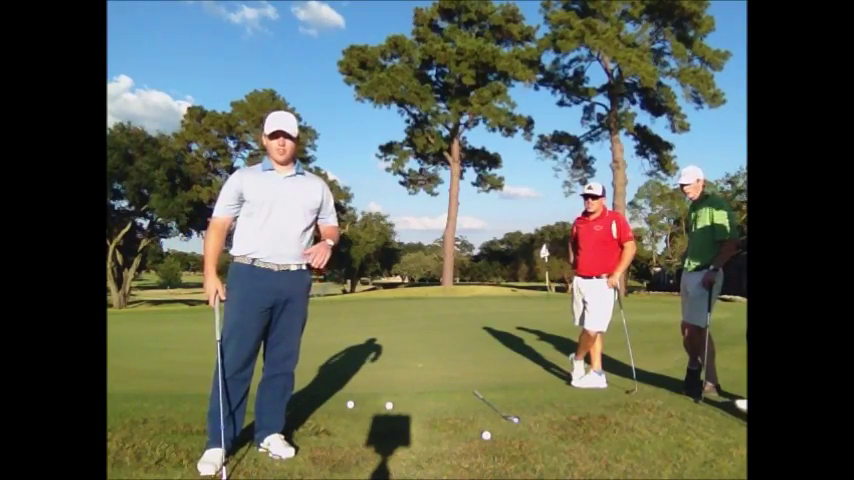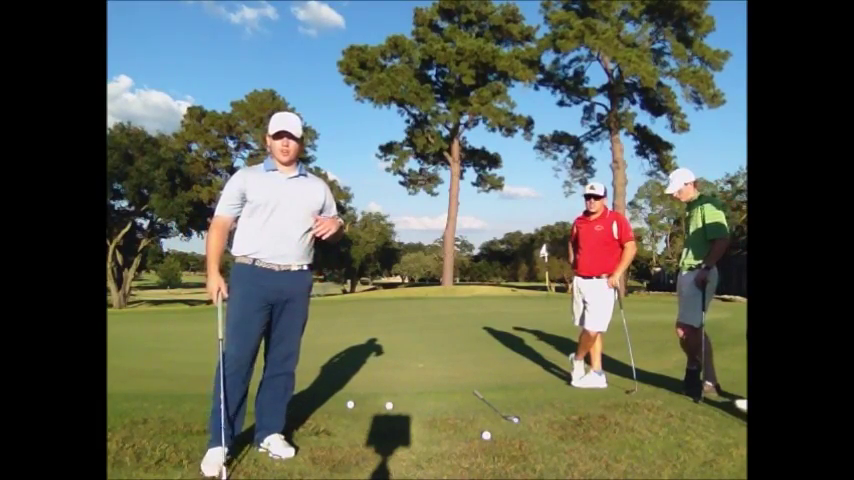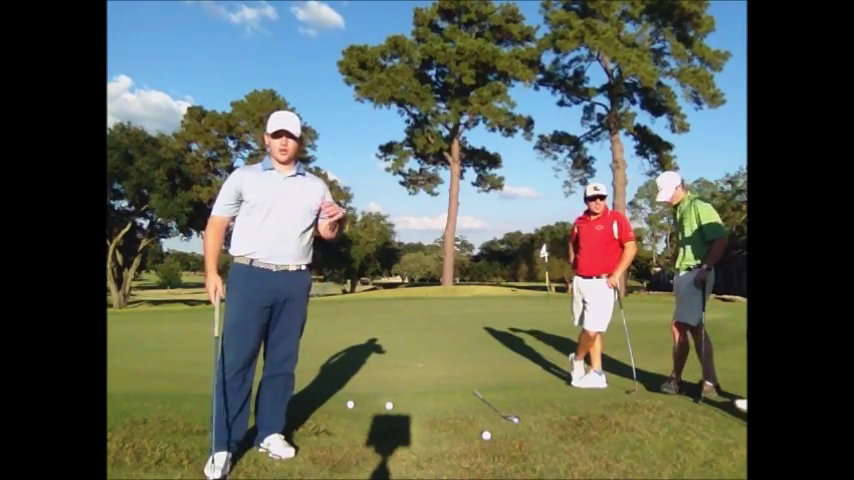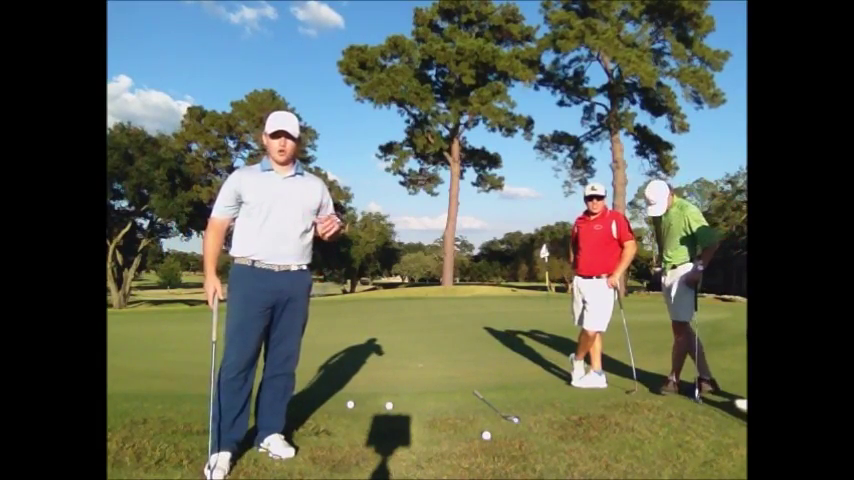
dt=0.5s
person 1, frame 1
left shoulder: (316, 185)
right shoulder: (243, 179)
left elbow: (331, 227)
right elbow: (218, 226)
left wrist: (327, 243)
right wrist: (210, 273)
left hip: (295, 281)
right hip: (250, 275)
left knee: (282, 361)
right knee: (235, 360)
left ankle: (270, 432)
right ankle: (217, 443)
person 1, frame 2
left shoulder: (318, 187)
right shoulder: (245, 178)
left elbow: (329, 231)
right elbow: (220, 225)
left wrist: (335, 226)
right wrist: (213, 271)
left hip: (296, 281)
right hip: (252, 276)
left knee: (283, 361)
right knee: (237, 358)
left ankle: (270, 433)
right ankle: (219, 442)
person 1, frame 3
left shoulder: (316, 186)
right shoulder: (243, 177)
left elbow: (327, 232)
right elbow: (217, 224)
left wrist: (337, 218)
right wrist: (211, 271)
left hip: (294, 281)
right hip: (249, 276)
left knee: (282, 361)
right knee: (236, 360)
left ankle: (270, 432)
right ankle: (223, 445)
person 1, frame 4
left shoulder: (315, 186)
right shoulder: (242, 179)
left elbow: (326, 229)
right elbow: (216, 226)
left wrist: (334, 227)
right wrist: (210, 274)
left hip: (296, 281)
right hip: (251, 276)
left knee: (283, 361)
right knee: (238, 361)
left ankle: (270, 433)
right ankle: (223, 446)
person 2, frame 1
left shoulder: (717, 205)
right shoulder: (692, 209)
left elbow: (731, 242)
left wrist: (713, 269)
right wrist: (685, 263)
left hip: (705, 274)
right hip: (689, 273)
left knee: (691, 327)
right knee: (696, 328)
left ankle: (701, 373)
right ankle: (703, 376)
person 2, frame 2
left shoulder: (708, 205)
right shoulder: (690, 208)
left elbow: (722, 240)
left wrist: (706, 268)
right wrist: (684, 268)
left hip: (700, 274)
right hip: (686, 273)
left knee: (686, 327)
right knee: (691, 328)
left ankle: (701, 374)
right ankle: (709, 380)
person 2, frame 3
left shoulder: (699, 206)
right shoulder: (679, 209)
left elbow: (720, 239)
left wrist: (706, 268)
left hip: (696, 274)
right hip: (682, 273)
left knee: (679, 326)
right knee: (694, 327)
left ankle: (676, 377)
right ankle: (709, 381)
person 2, frame 4
left shoulder: (688, 211)
right shoulder: (658, 211)
left elbow: (711, 242)
left wrist: (699, 268)
left hip: (685, 272)
right hip: (667, 272)
left knee: (679, 326)
right knee: (682, 327)
left ankle: (674, 378)
right ankle: (704, 375)
person 3, frame 1
left shoulder: (615, 219)
right shoulder: (579, 222)
left elbow: (630, 247)
left wrist: (617, 274)
right wrist: (574, 267)
left hip: (602, 283)
right hip: (581, 281)
left knee: (593, 329)
right knee: (590, 329)
left ankle: (577, 359)
right ankle: (597, 374)
person 3, frame 2
left shoulder: (616, 219)
right shoulder: (579, 222)
left elbow: (630, 247)
right elbow: (572, 244)
left wrist: (617, 274)
right wrist: (574, 266)
left hip: (603, 283)
right hip: (581, 282)
left knee: (593, 329)
right knee: (590, 329)
left ankle: (577, 359)
right ankle: (597, 374)
person 3, frame 3
left shoulder: (616, 219)
right shoulder: (579, 222)
left elbow: (631, 247)
right elbow: (572, 244)
left wrist: (617, 274)
right wrist: (574, 266)
left hip: (603, 283)
right hip: (580, 281)
left knee: (592, 329)
right knee: (590, 329)
left ankle: (577, 359)
right ankle: (596, 374)
person 3, frame 4
left shoulder: (616, 219)
right shoulder: (579, 222)
left elbow: (630, 247)
left wrist: (617, 274)
right wrist: (574, 266)
left hip: (603, 283)
right hip: (581, 282)
left knee: (591, 329)
right knee: (591, 329)
left ankle: (577, 359)
right ankle: (596, 374)
